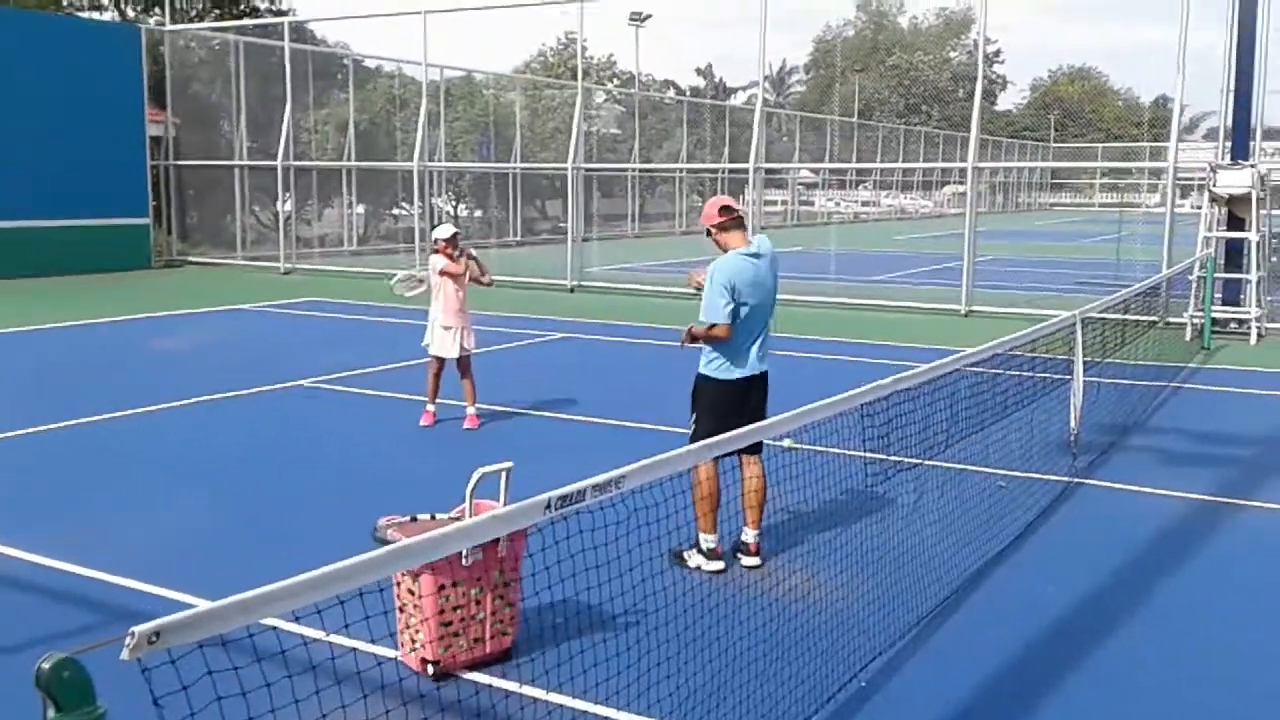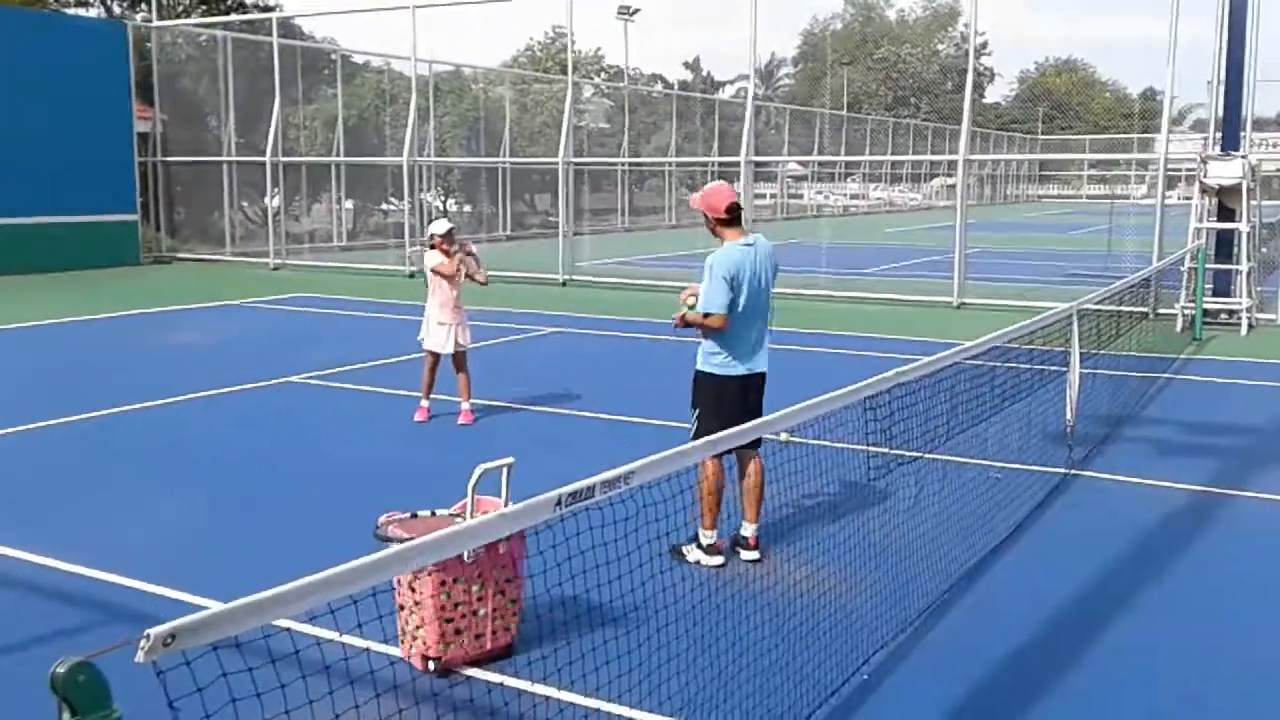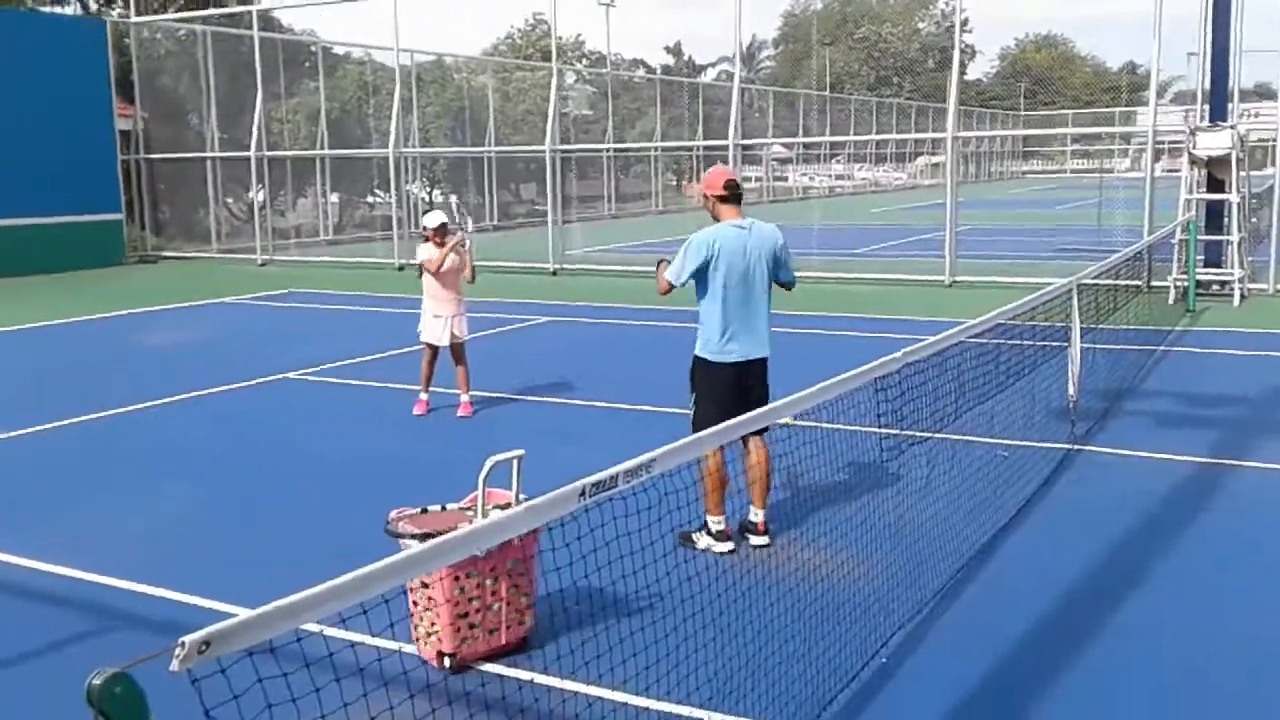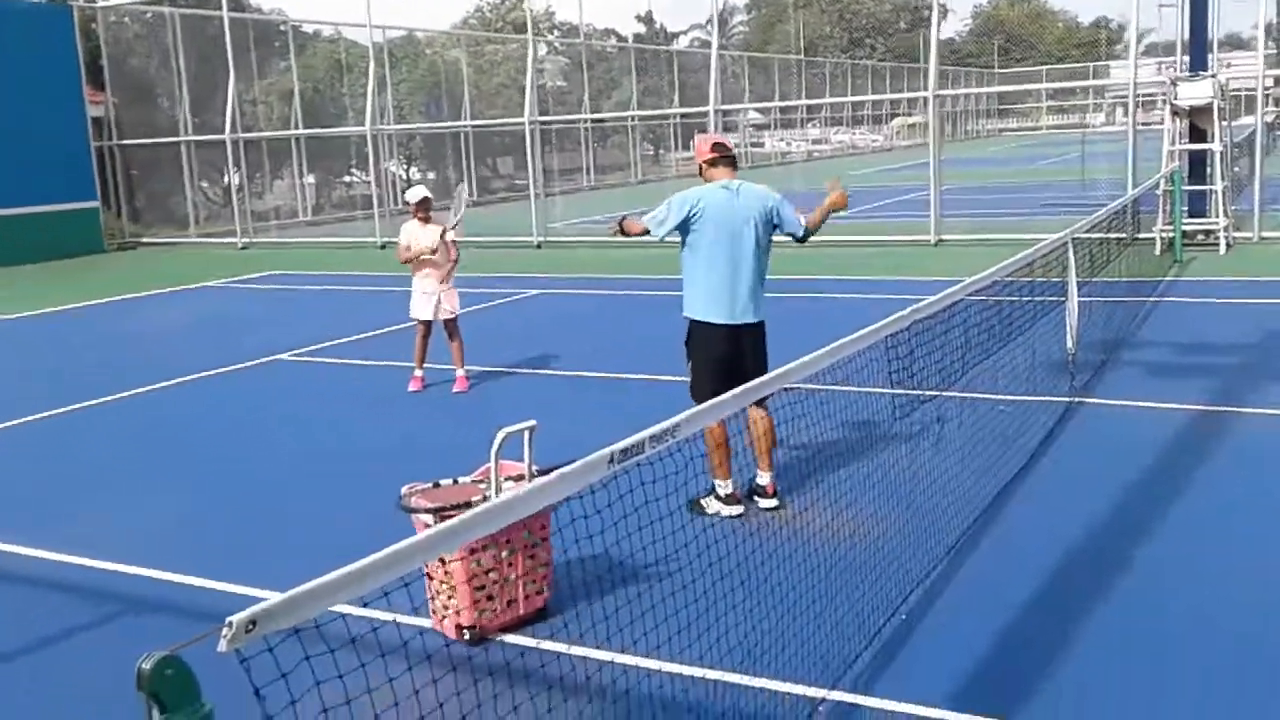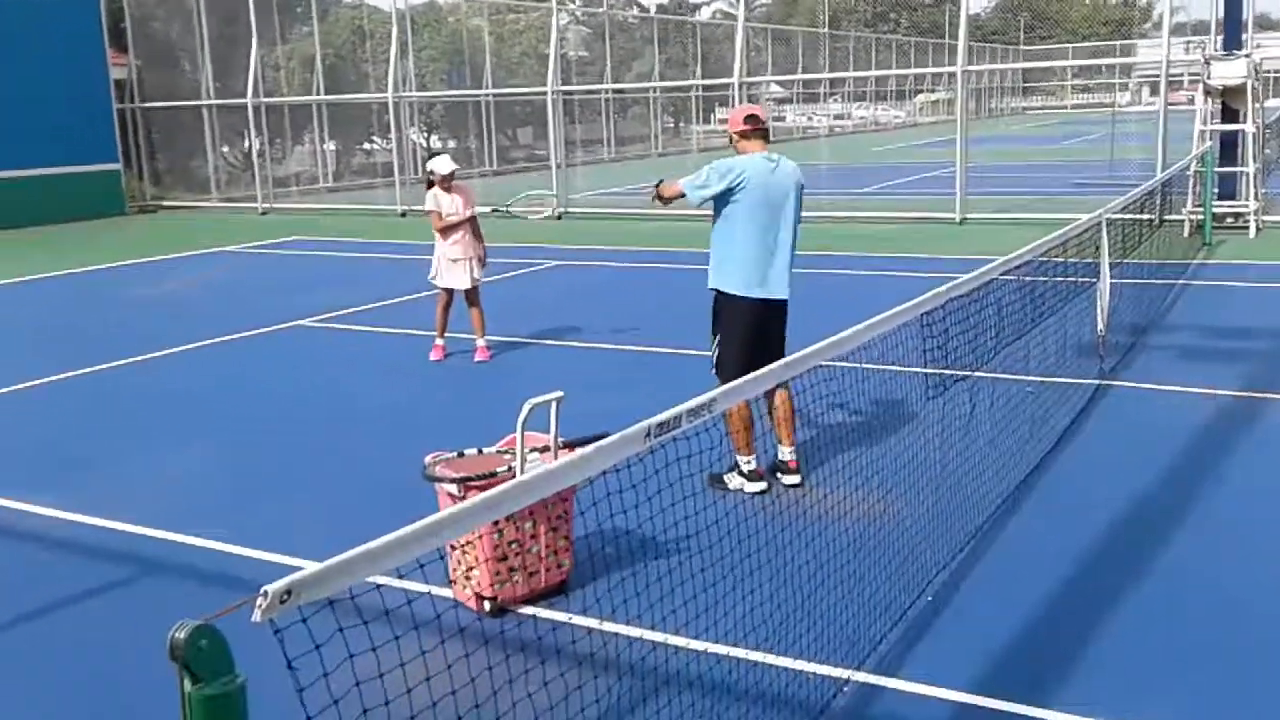
dt=0.3s
person 1, frame 1
left shoulder: (722, 268)
right shoulder: (766, 248)
left elbow: (720, 330)
left wrist: (693, 332)
left hip: (720, 377)
right hip: (756, 375)
left knee: (704, 458)
right knee: (751, 457)
left ankle: (708, 548)
right ankle: (750, 542)
person 1, frame 2
left shoulder: (721, 260)
right shoulder: (766, 248)
left elbow: (716, 322)
left wrist: (688, 318)
right wrist: (705, 294)
left hip: (719, 372)
right hip: (754, 369)
left knee: (709, 455)
right knee: (749, 452)
left ankle: (707, 543)
right ankle: (749, 537)
person 1, frame 3
left shoulder: (705, 240)
right shoulder: (771, 235)
left elbow: (664, 287)
right elbow: (788, 283)
left wrist: (663, 266)
left hip: (715, 357)
right hip: (756, 354)
right knee: (754, 438)
left ankle: (716, 529)
right ankle: (758, 522)
person 1, frame 4
left shoulder: (692, 199)
right shoulder: (766, 197)
left elbow: (639, 227)
right elbow: (803, 230)
left wrist: (622, 224)
right wrist: (830, 205)
left hip: (708, 320)
right hip: (750, 318)
right knee: (756, 402)
left ankle: (724, 494)
right ankle: (766, 485)
person 1, frame 5
left shoulder: (732, 169)
right shoulder: (792, 173)
left elbow: (671, 191)
left wrist: (660, 188)
left hip: (736, 293)
right hip: (775, 293)
left knee: (733, 384)
right knee: (776, 378)
left ankle: (747, 470)
right ankle: (788, 461)
person 2, frame 1
left shoulder: (463, 264)
right shoulder: (435, 260)
left elbow: (487, 281)
right elbow: (459, 270)
left wrist: (474, 258)
right wrist: (464, 257)
left hip: (461, 322)
right hip: (441, 322)
left knee: (465, 368)
right knee: (435, 368)
left ankle: (471, 412)
right ankle: (430, 409)
person 2, frame 2
left shoulder: (462, 260)
right shoulder: (430, 256)
left elbow: (483, 280)
right elbow: (450, 272)
left wrist: (474, 255)
right wrist: (460, 254)
left hip: (457, 318)
right hip: (436, 318)
left knee: (460, 363)
right knee: (431, 363)
left ankle: (466, 407)
right ankle: (424, 405)
person 2, frame 3
left shoulder: (457, 251)
right shoulder: (423, 249)
left elbow: (469, 278)
right elbow: (434, 268)
left wrist: (466, 250)
right wrist: (449, 246)
left hip: (454, 310)
right hip: (433, 310)
left knee: (459, 355)
right knee: (429, 355)
left ankle: (465, 399)
right ankle: (423, 398)
person 2, frame 4
left shoulder: (442, 225)
right shoulder: (407, 228)
left elbow: (454, 254)
right elbow: (402, 258)
left wrist: (449, 267)
right wrist: (423, 250)
left hip: (445, 285)
right hip: (423, 287)
left knee: (452, 330)
right knee: (422, 331)
left ankle: (460, 374)
right ankle: (418, 374)
person 2, frame 5
left shoulder: (463, 190)
right shoulder: (433, 195)
left elbow: (474, 222)
right elbow: (438, 226)
left wrist: (482, 247)
right wrist: (464, 217)
left hip: (469, 252)
right hip: (447, 254)
left knee: (473, 299)
right knee: (444, 300)
left ankle: (481, 343)
right ankle: (439, 343)
